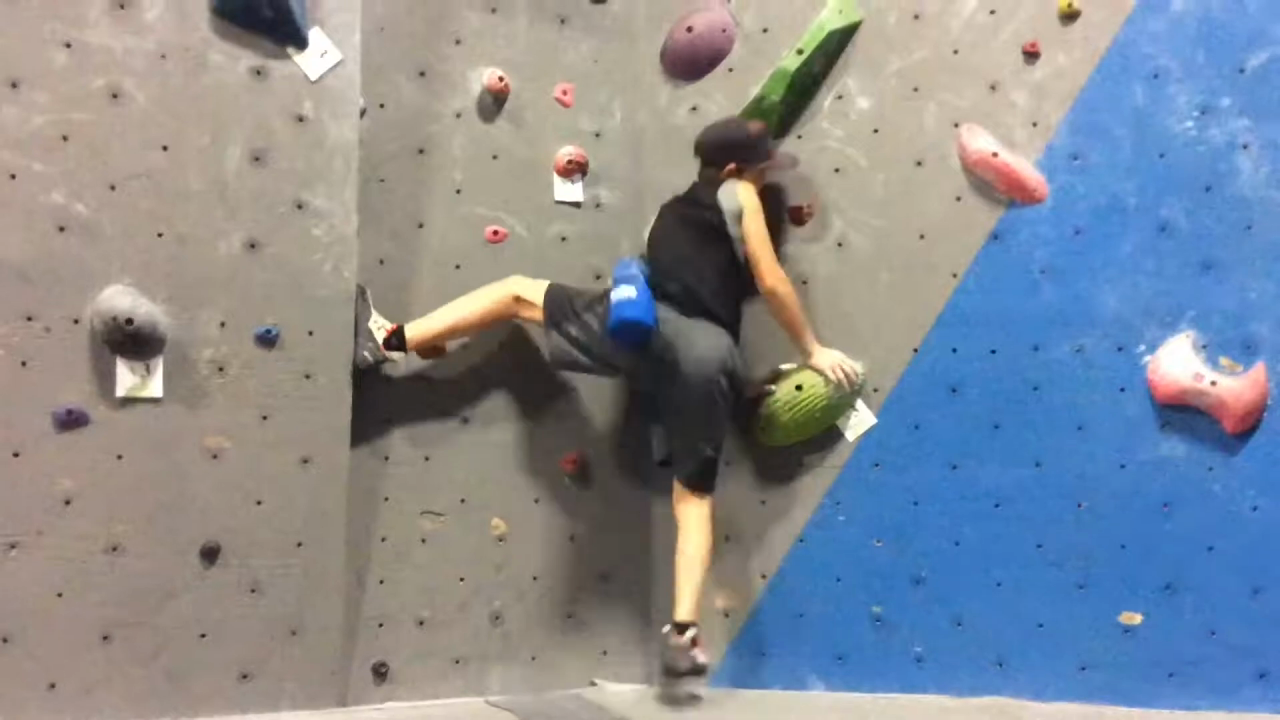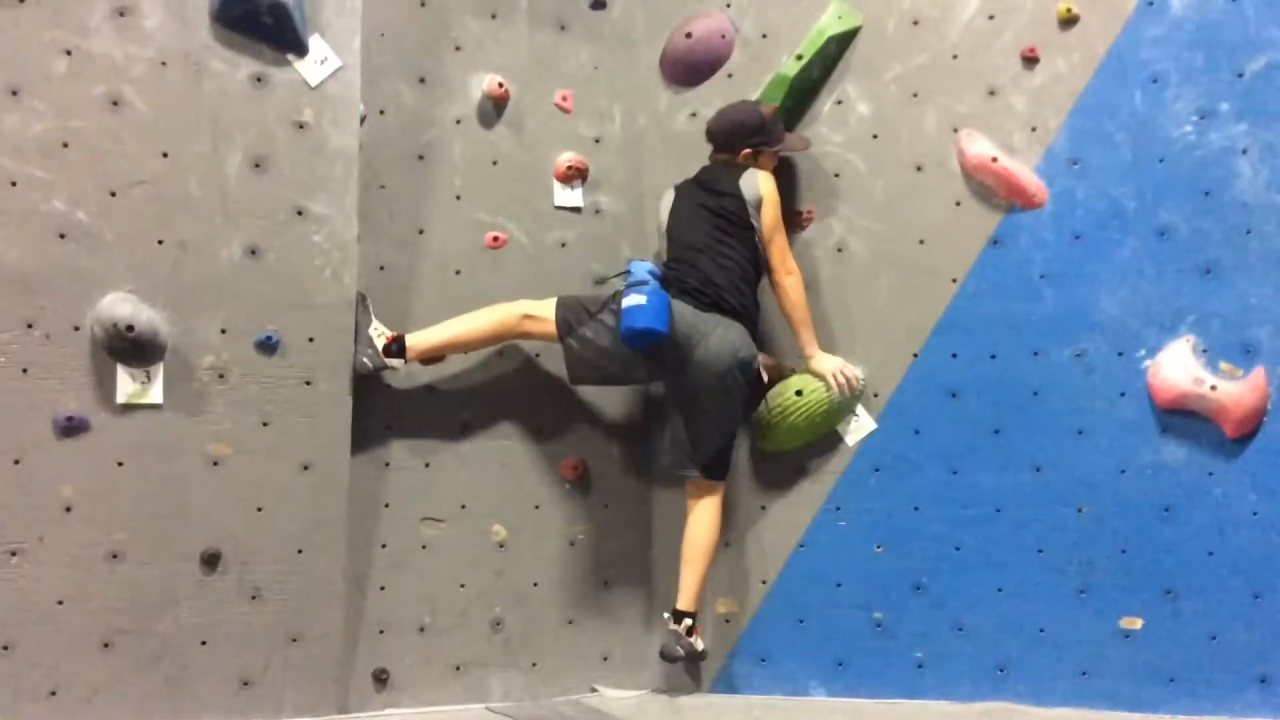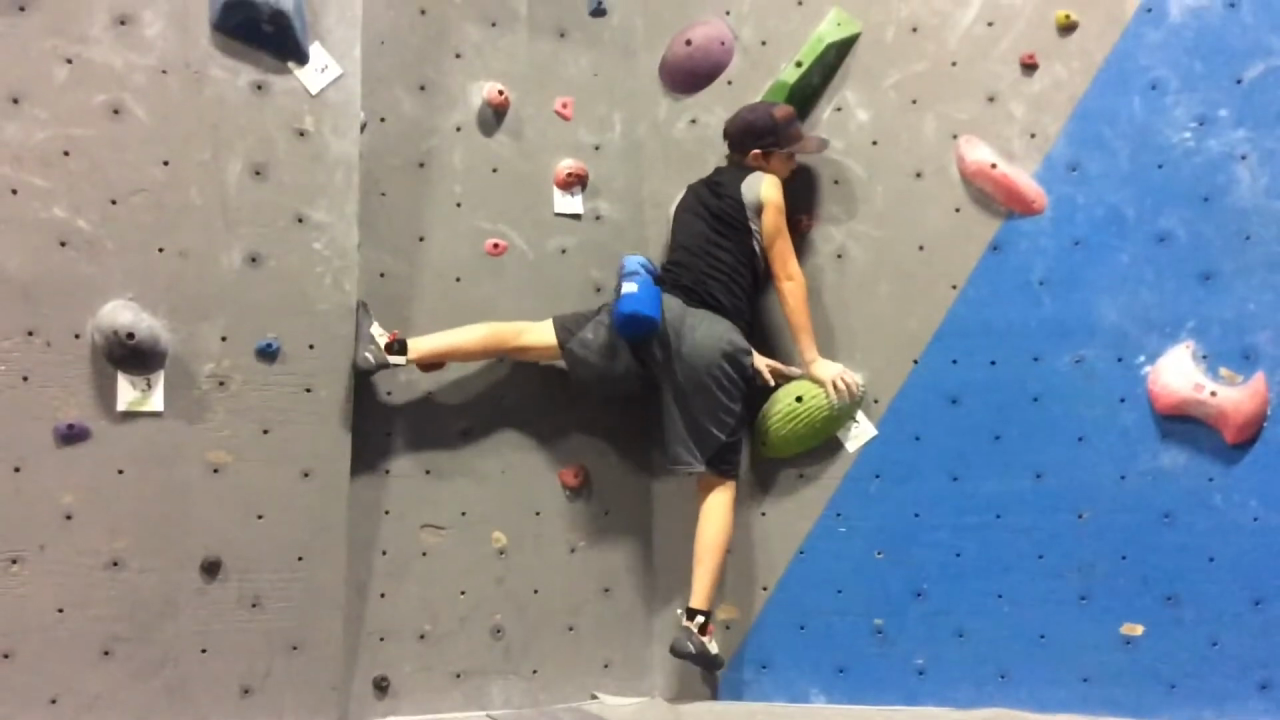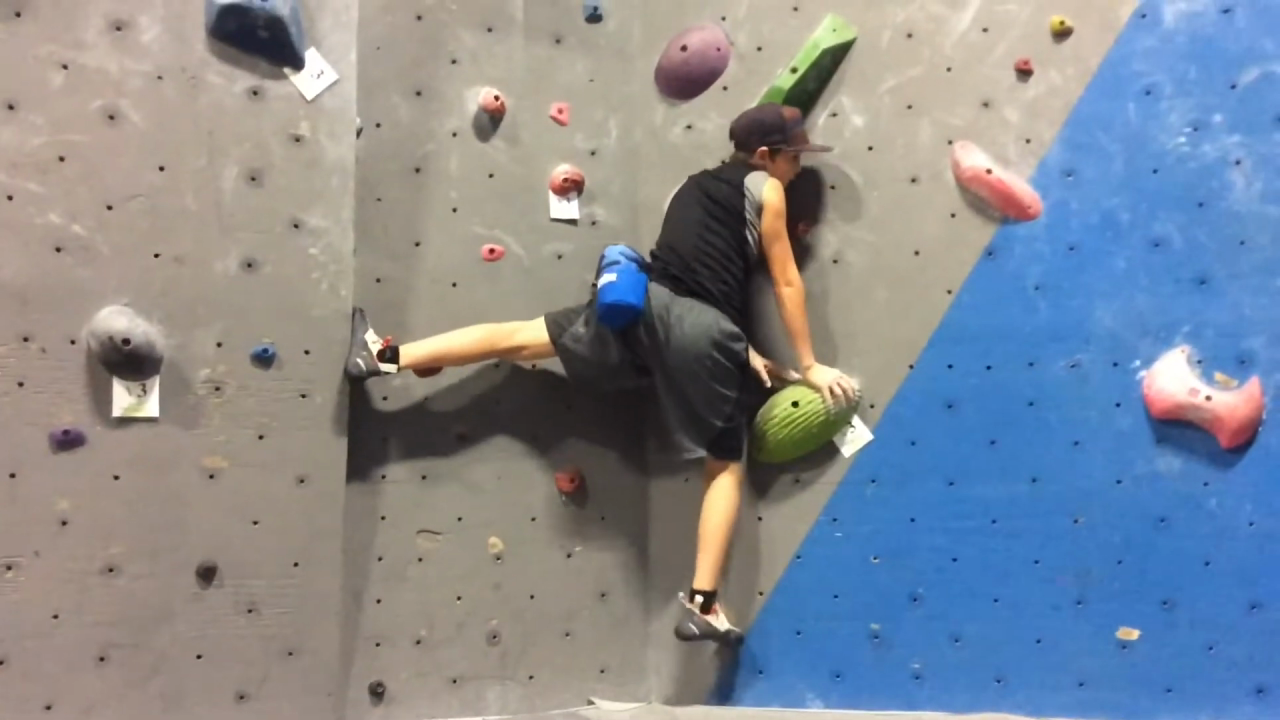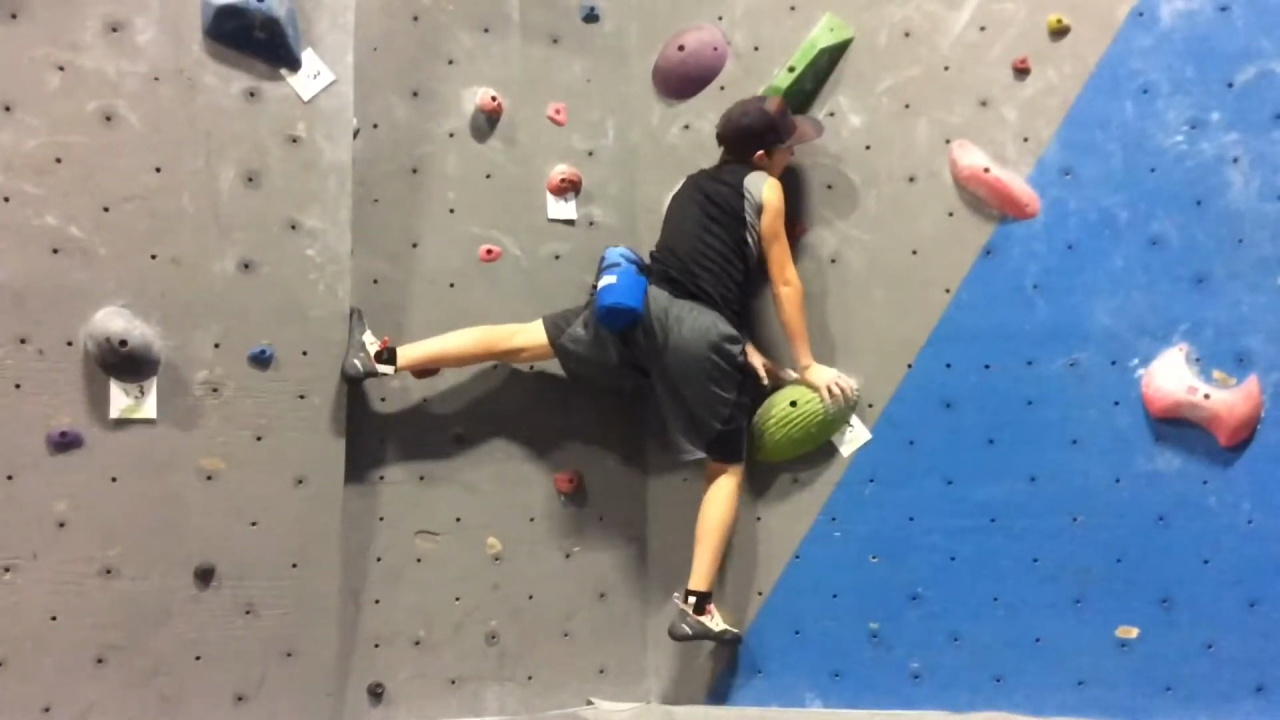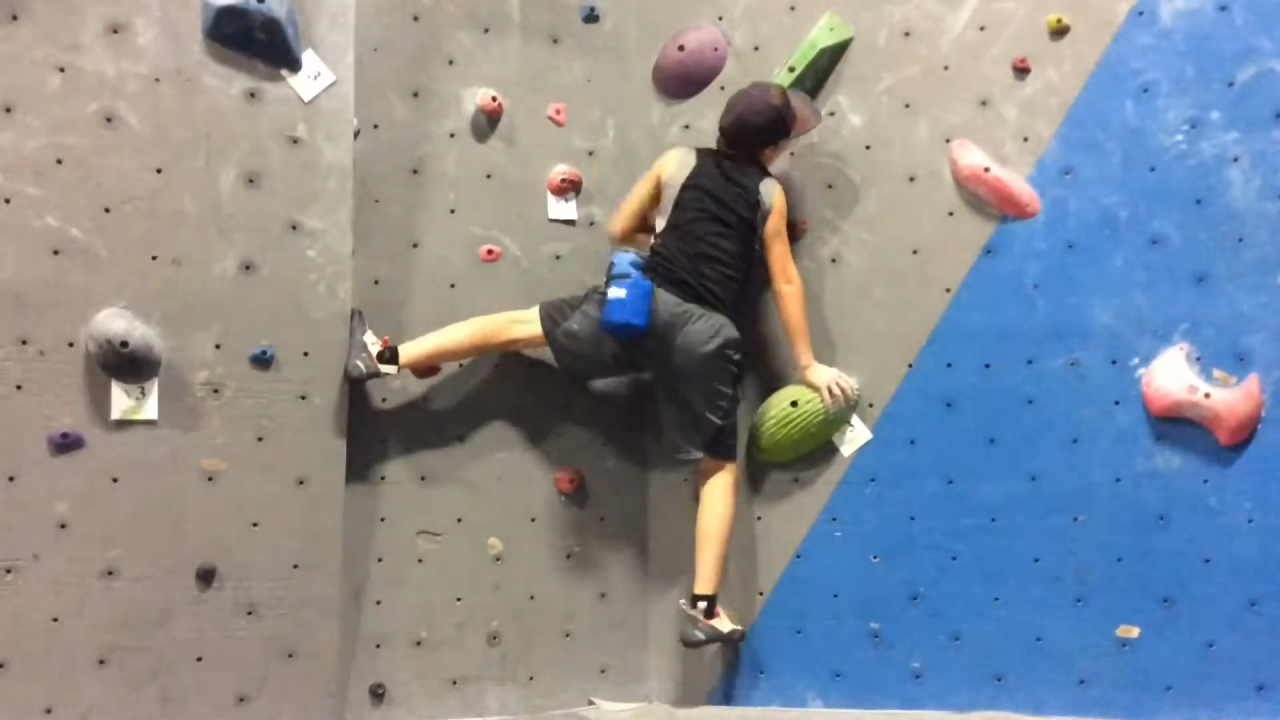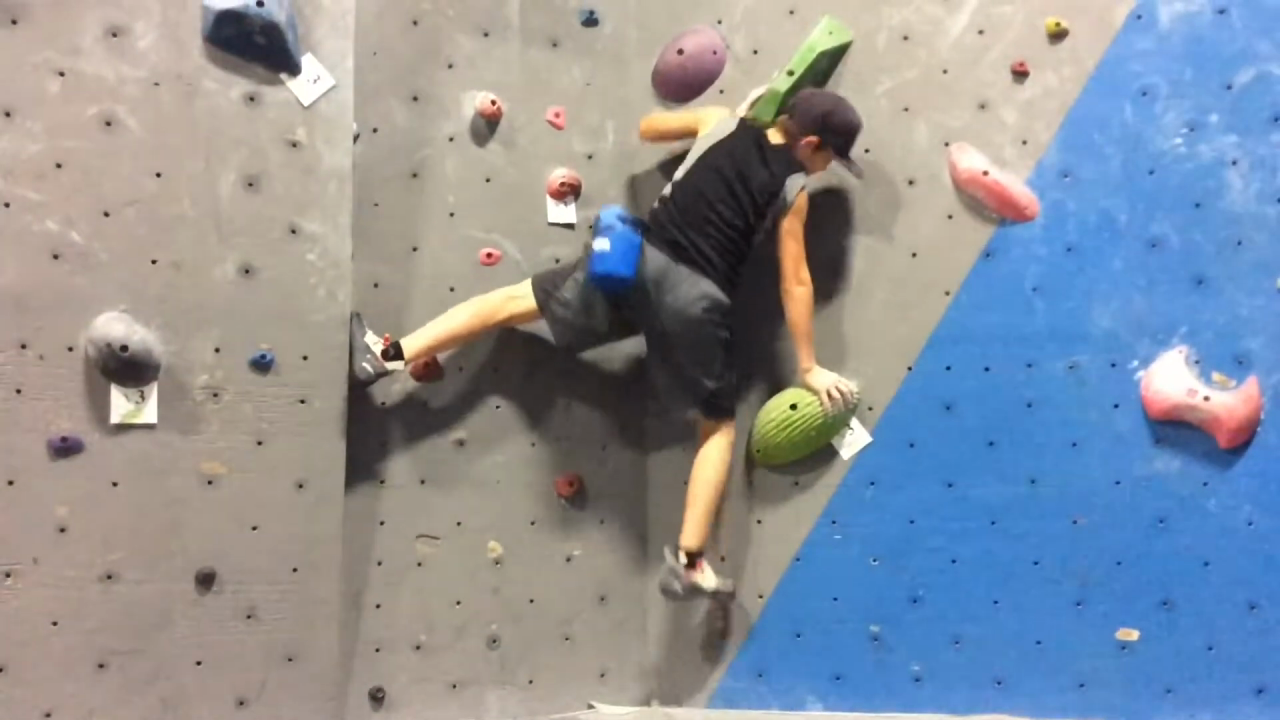
dt=0.5s
person 1, frame 1
left shoulder: (668, 213)
right shoulder: (740, 196)
right elbow: (770, 283)
left wrist: (735, 381)
right wrist: (813, 350)
right hip: (708, 353)
left knee: (518, 291)
right knee: (694, 498)
left ankle: (389, 338)
right ankle: (683, 634)
person 1, frame 2
left shoulder: (677, 196)
right shoulder: (759, 184)
right elbow: (784, 274)
left wrist: (745, 357)
right wrist: (813, 353)
right hip: (723, 346)
left knee: (526, 315)
right knee: (706, 487)
left ankle: (390, 346)
right ankle: (683, 625)
person 1, frame 3
left shoulder: (695, 193)
right shoulder: (764, 188)
right elbow: (788, 278)
left wrist: (743, 353)
right wrist: (812, 360)
left hip: (657, 311)
right hip: (711, 342)
left knee: (524, 337)
right knee: (718, 484)
left ankle: (391, 347)
right ankle: (696, 624)
person 1, frame 4
left shoulder: (696, 185)
right shoulder: (765, 188)
right elbow: (786, 282)
left wrist: (741, 351)
right wrist: (808, 365)
left hip: (645, 300)
right hip: (702, 331)
left knee: (519, 339)
right knee: (725, 469)
left ankle: (384, 354)
right ankle: (702, 605)
person 1, frame 5
left shoulder: (694, 184)
right shoulder: (765, 188)
right elbow: (784, 283)
left wrist: (743, 349)
right wrist: (807, 365)
left hip: (644, 303)
right hip: (704, 337)
left knee: (519, 339)
right knee: (726, 472)
left ankle: (380, 356)
right ankle: (696, 606)
person 1, frame 6
left shoulder: (680, 162)
right shoulder: (770, 193)
left elbow: (619, 230)
right elbow: (785, 282)
right wrist: (807, 364)
left hip: (644, 301)
right hip: (706, 335)
left knee: (516, 326)
right knee: (719, 470)
left ankle: (384, 356)
right ankle: (704, 608)
person 1, frame 7
left shoulder: (723, 123)
right shoulder: (793, 188)
left elbow: (647, 127)
right elbow: (795, 284)
right wrist: (809, 369)
left hip: (638, 260)
right hip: (696, 300)
left knee: (511, 301)
right knee: (719, 428)
left ankle: (387, 354)
right ankle: (689, 558)
